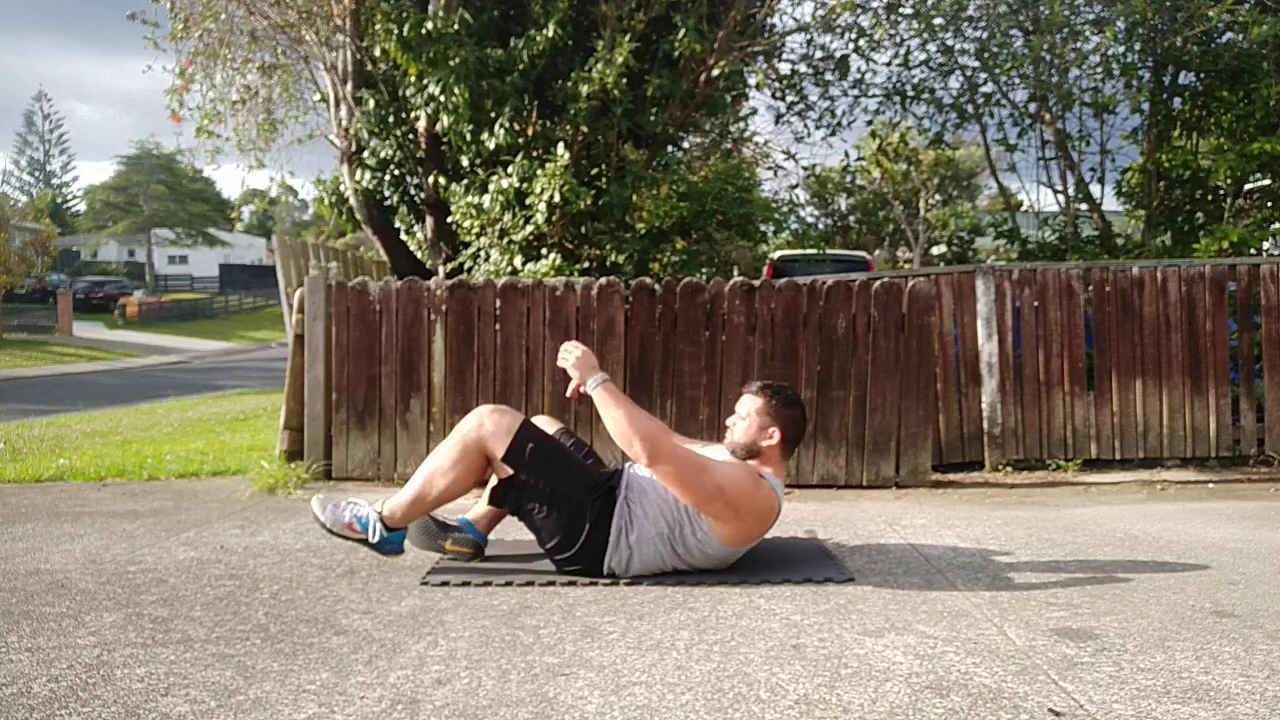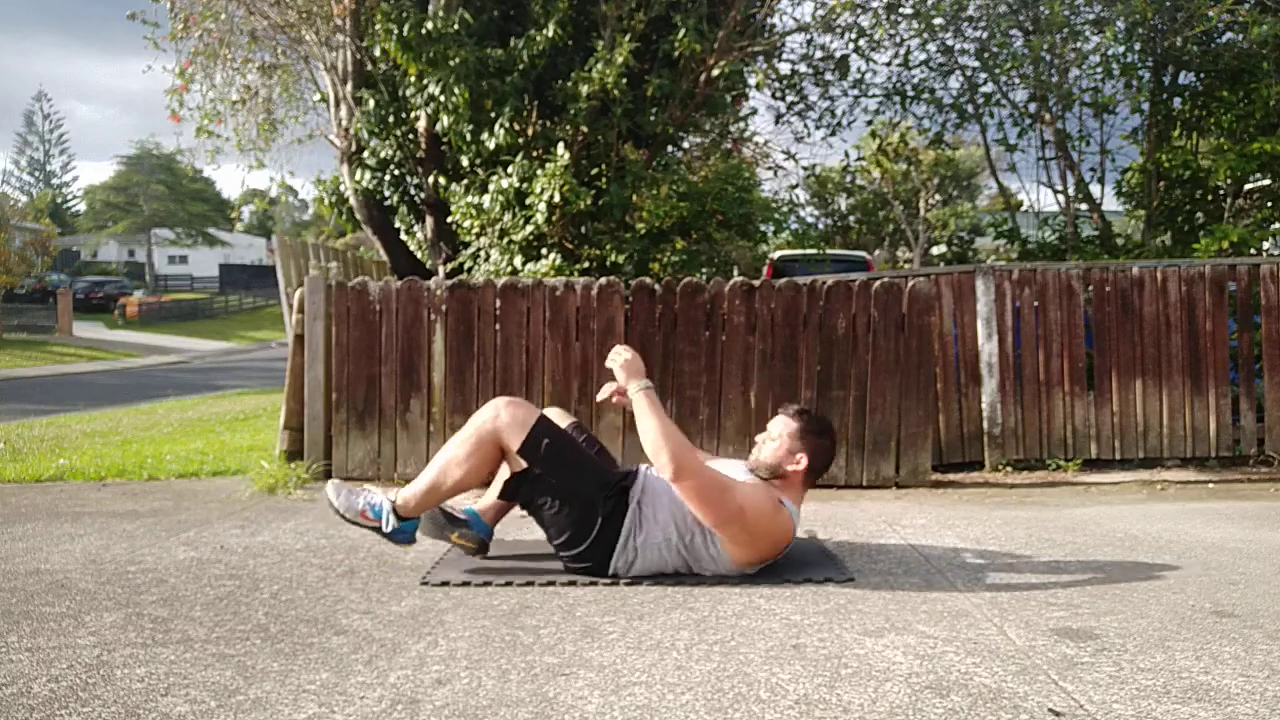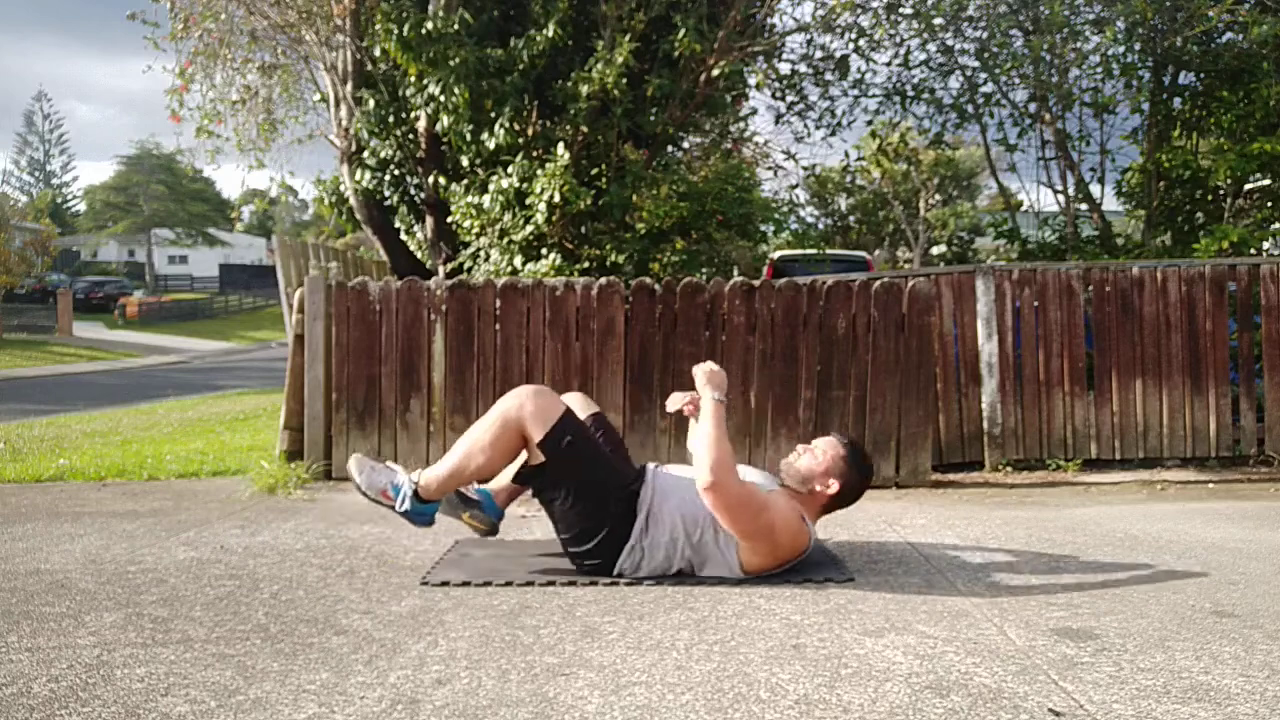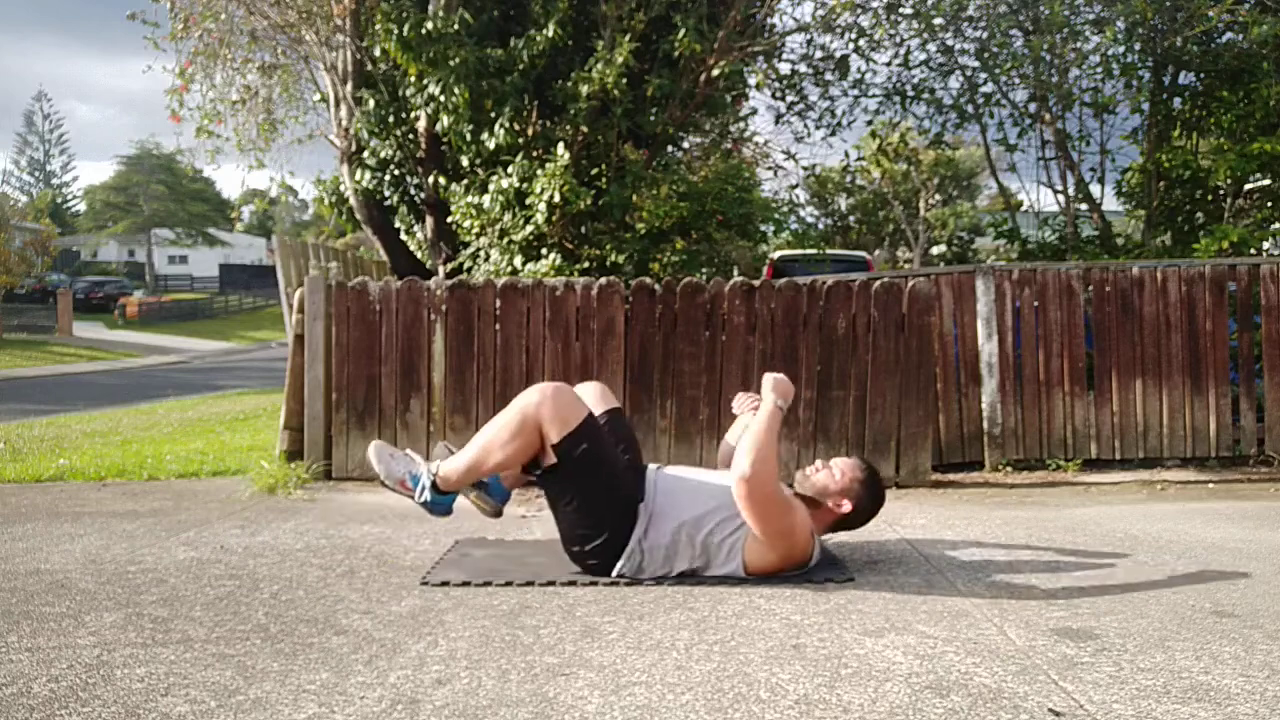
dt=0.1s
person 1, frame 1
left shoulder: (751, 497)
right shoulder: (741, 467)
left elbow: (650, 451)
right elbow: (659, 444)
left wrist: (594, 376)
right wrist: (602, 391)
left hip: (593, 535)
right hip: (609, 498)
left knee: (487, 422)
right knee: (540, 428)
left ankle: (385, 525)
right ankle: (469, 531)
person 1, frame 2
left shoulder: (769, 521)
right shoulder: (760, 486)
left elbow: (677, 469)
right elbow: (684, 462)
left wrist: (640, 384)
right wrist: (637, 396)
left hip: (605, 535)
right hip: (625, 496)
left knee: (503, 415)
right knee: (553, 421)
left ankle: (399, 512)
right ankle: (477, 521)
person 1, frame 3
left shoulder: (785, 533)
right shoulder: (778, 501)
left elbow: (711, 480)
right elbow: (720, 469)
left wrist: (713, 395)
right wrist: (700, 413)
left hip: (610, 533)
right hip: (630, 496)
left knee: (527, 402)
right knee: (566, 406)
left ankle: (418, 495)
right ankle: (485, 504)
person 1, frame 4
left shoulder: (794, 537)
right shoulder: (790, 508)
left elbow: (746, 479)
right elbow: (736, 455)
left wrist: (776, 405)
right wrist: (749, 415)
left hip: (616, 535)
right hip: (640, 495)
left knee: (546, 401)
right knee: (588, 394)
left ankle: (437, 484)
right ankle: (492, 482)
